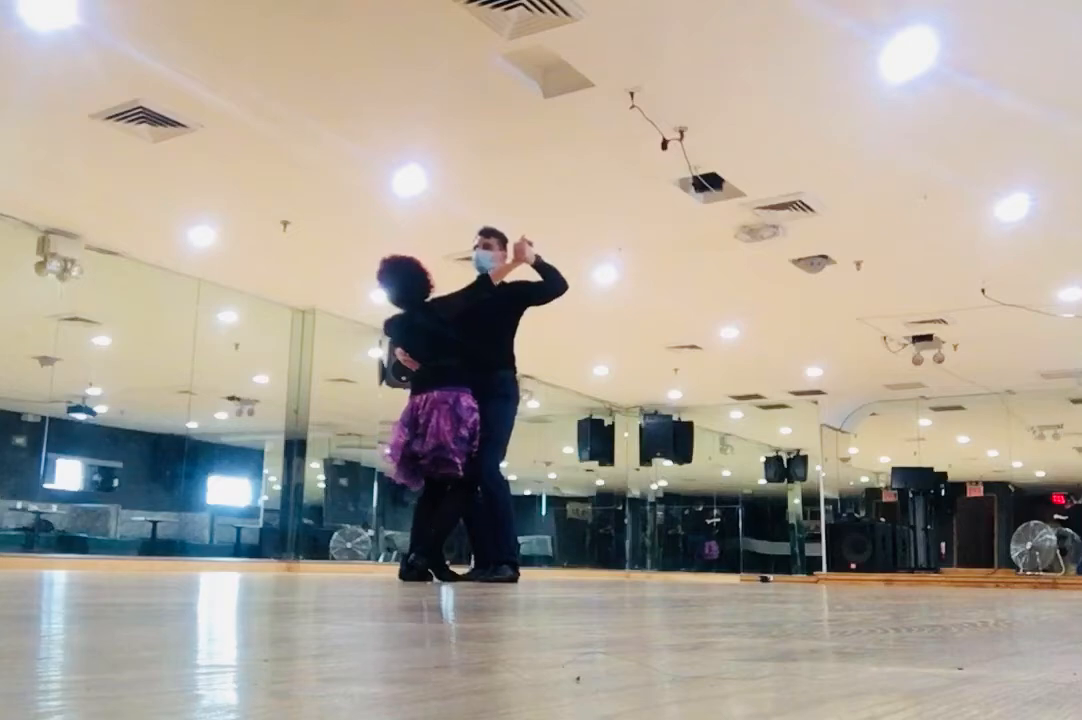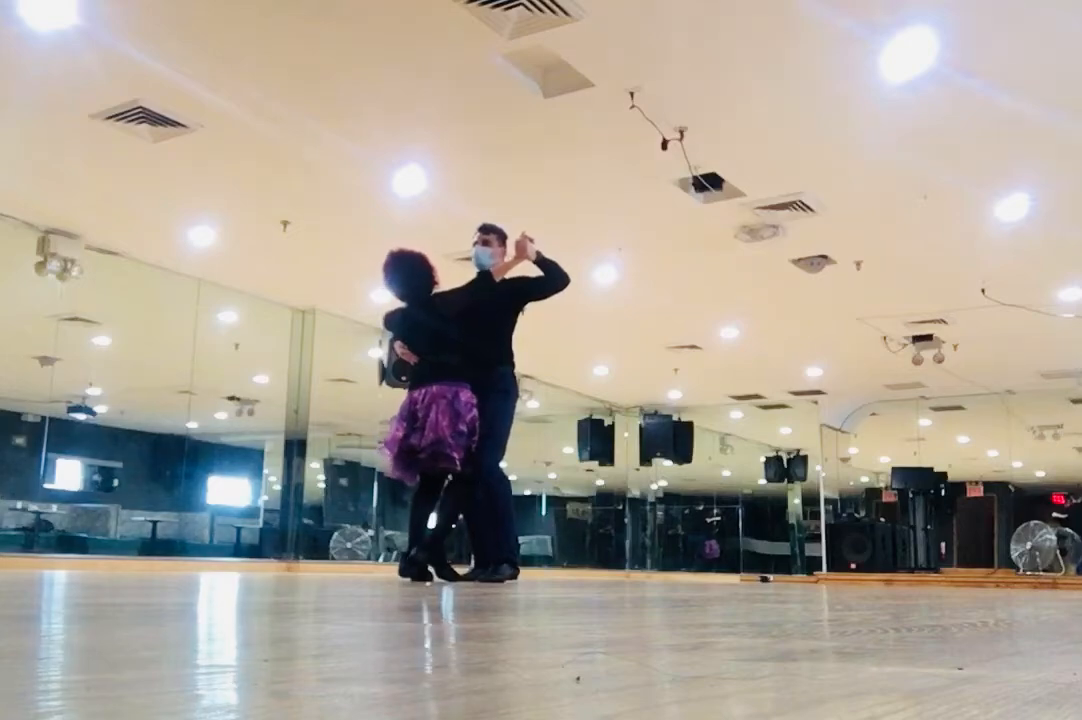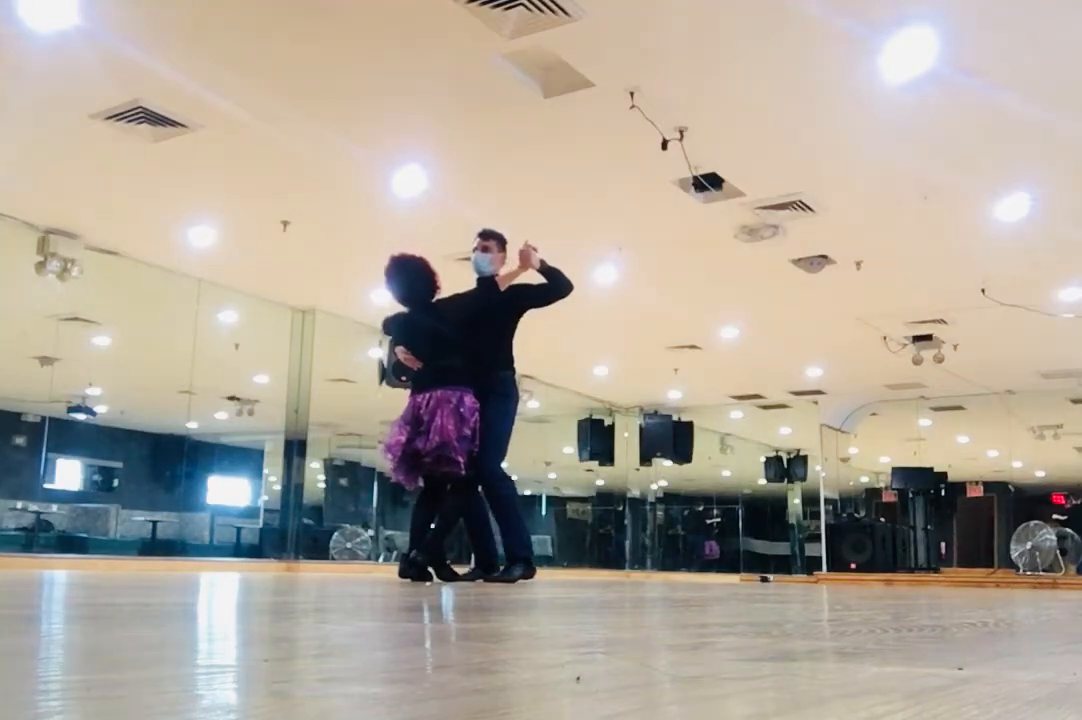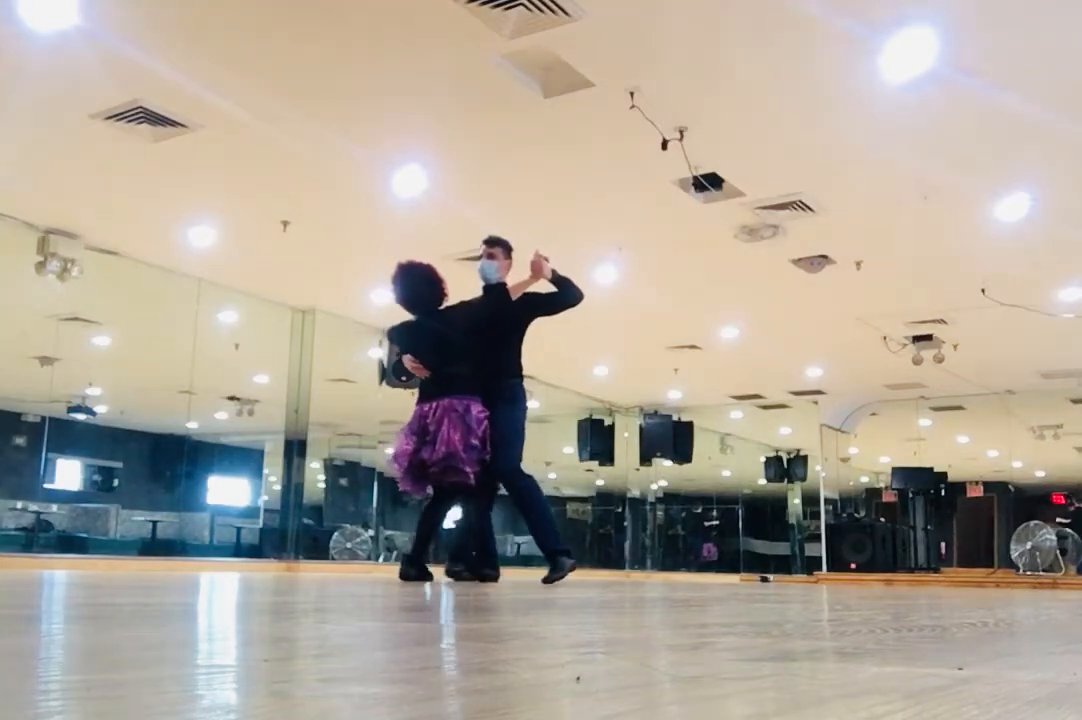
dt=0.5s
person 1, frame 1
left shoulder: (513, 292)
right shoulder: (459, 299)
left elbow: (558, 286)
left wrist: (533, 260)
left hip: (498, 388)
left knee: (486, 468)
right knee: (464, 473)
left ankle: (507, 560)
right ankle: (485, 560)
person 1, frame 2
left shoulder: (512, 288)
right shoulder: (457, 295)
left elbow: (559, 280)
left wrist: (534, 256)
right wrist: (405, 344)
left hip: (496, 384)
left knee: (487, 465)
left ankle: (506, 558)
right ankle: (485, 559)
person 1, frame 3
left shoulder: (513, 294)
right shoulder: (458, 302)
left elbow: (563, 287)
left wrist: (537, 264)
right wrist: (405, 348)
left hip: (497, 389)
left knee: (488, 467)
left ankle: (520, 557)
right ankle: (486, 561)
person 1, frame 4
left shoulder: (521, 303)
left elbow: (573, 297)
left wrist: (548, 275)
right wrist: (412, 357)
left hip: (505, 396)
left knee: (507, 470)
left ankle: (558, 553)
right ankle: (482, 561)
person 2, frame 1
left shoulder: (395, 325)
right shoulder: (437, 311)
right elbow: (478, 290)
right wrist: (517, 261)
left hip: (421, 402)
right hip: (453, 399)
left knee: (434, 484)
right knee: (463, 480)
left ankle: (414, 558)
right ankle: (429, 552)
person 2, frame 2
left shoulder: (396, 319)
right shoulder: (440, 307)
right elbow: (481, 286)
left hip: (419, 398)
right hip: (452, 395)
left knee: (428, 480)
right knee: (462, 474)
left ankle: (414, 554)
right ankle: (433, 547)
person 2, frame 3
left shoulder: (398, 322)
right shoulder: (442, 313)
right elbow: (484, 295)
left hip: (421, 402)
right hip: (454, 400)
left knee: (431, 484)
right knee: (462, 479)
left ankle: (413, 557)
right ankle: (430, 549)
person 2, frame 4
left shoulder: (404, 332)
right shoulder: (452, 319)
right elbow: (496, 301)
left hip: (428, 410)
right hip: (462, 407)
left knee: (443, 489)
right knee: (464, 484)
left ankle: (416, 560)
